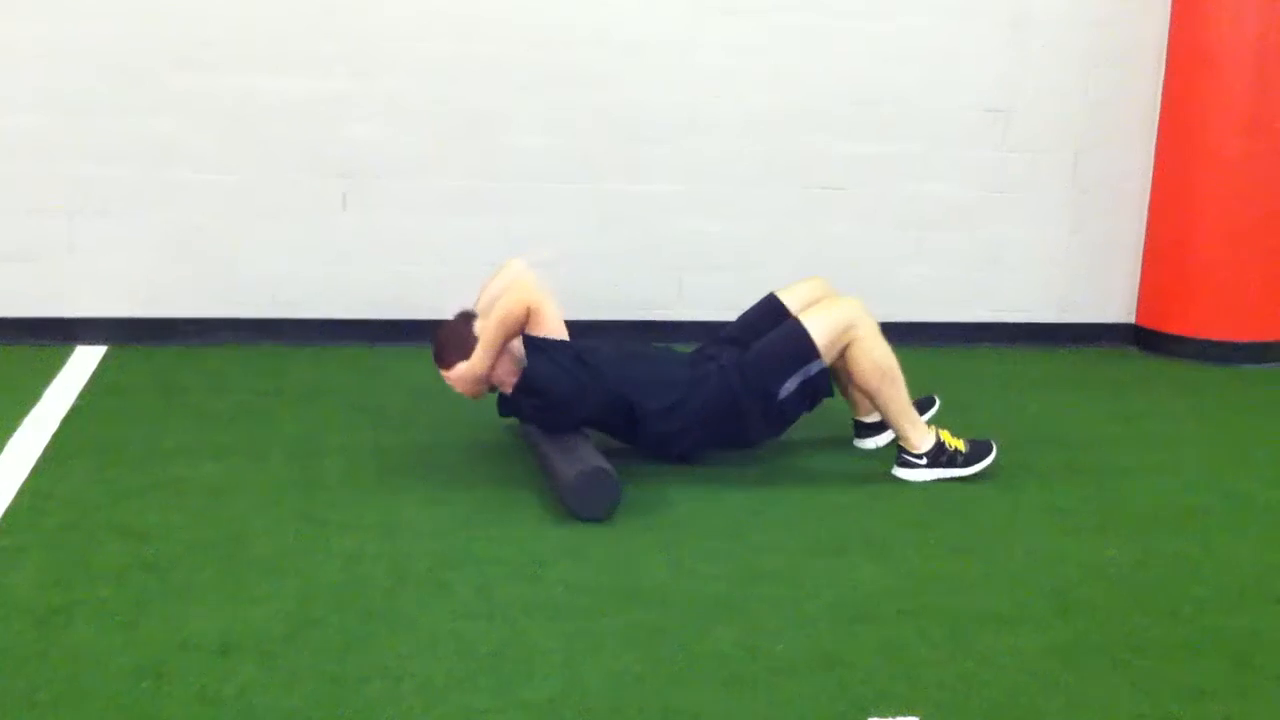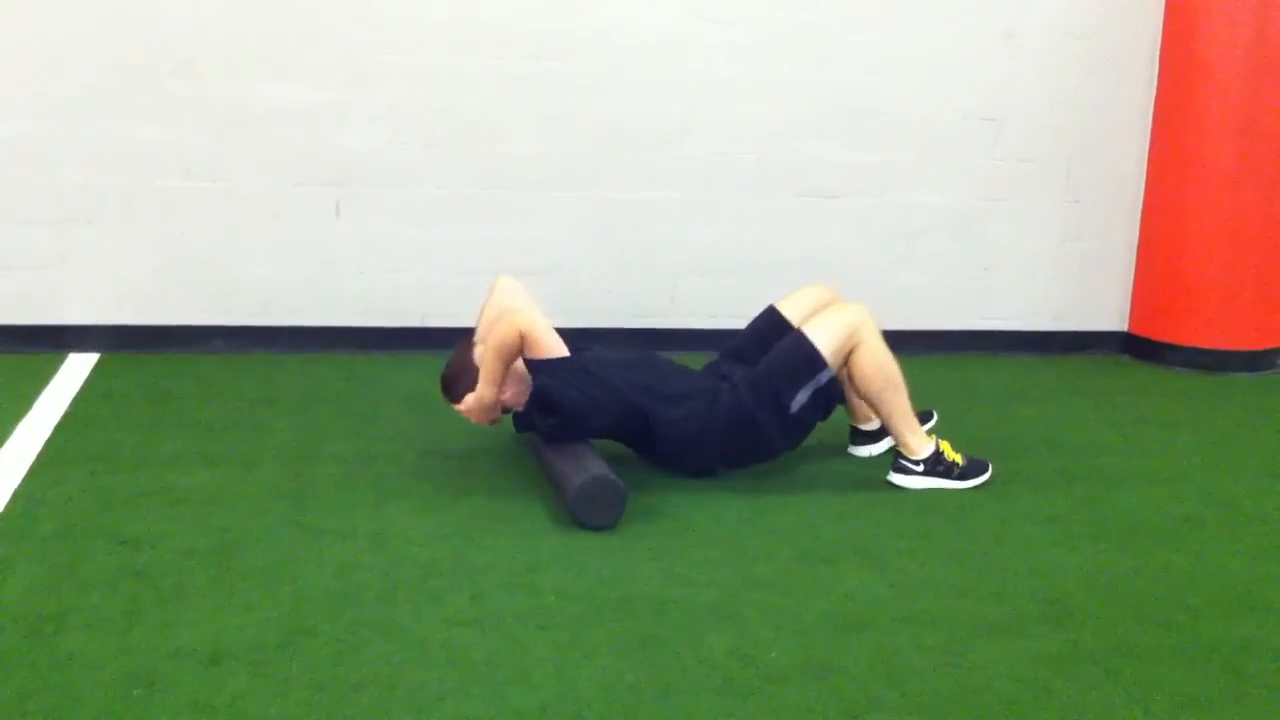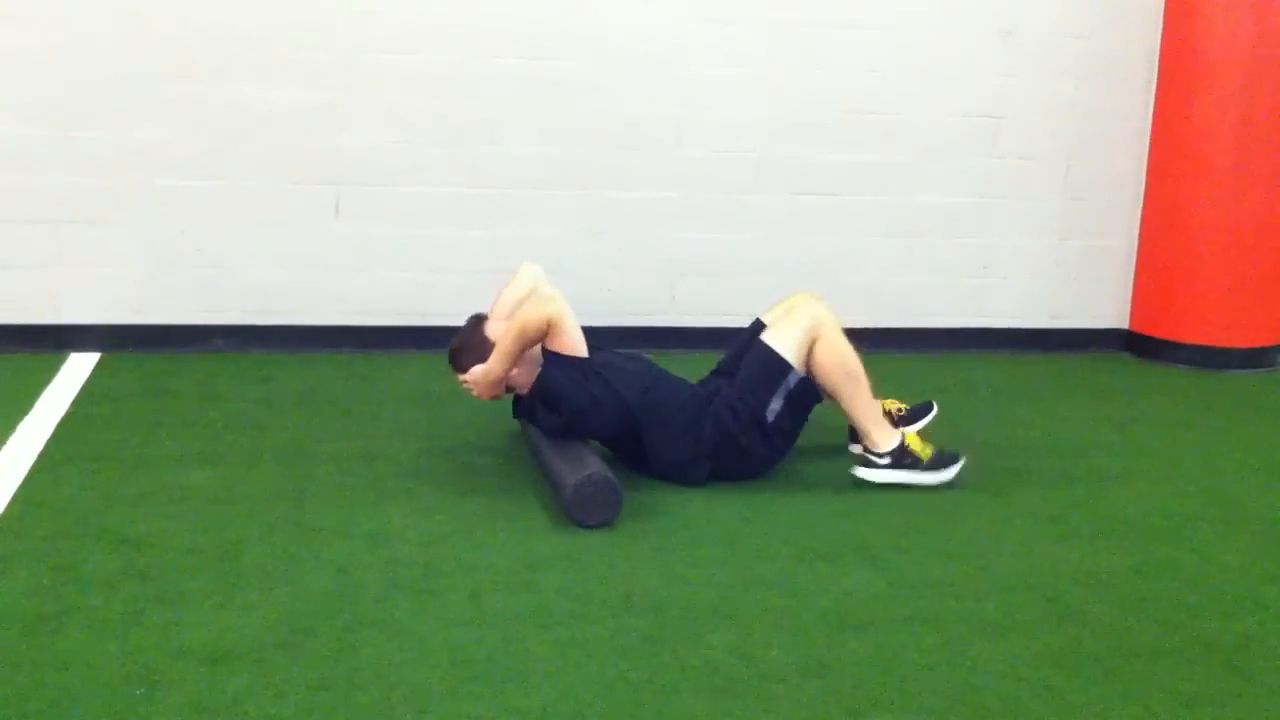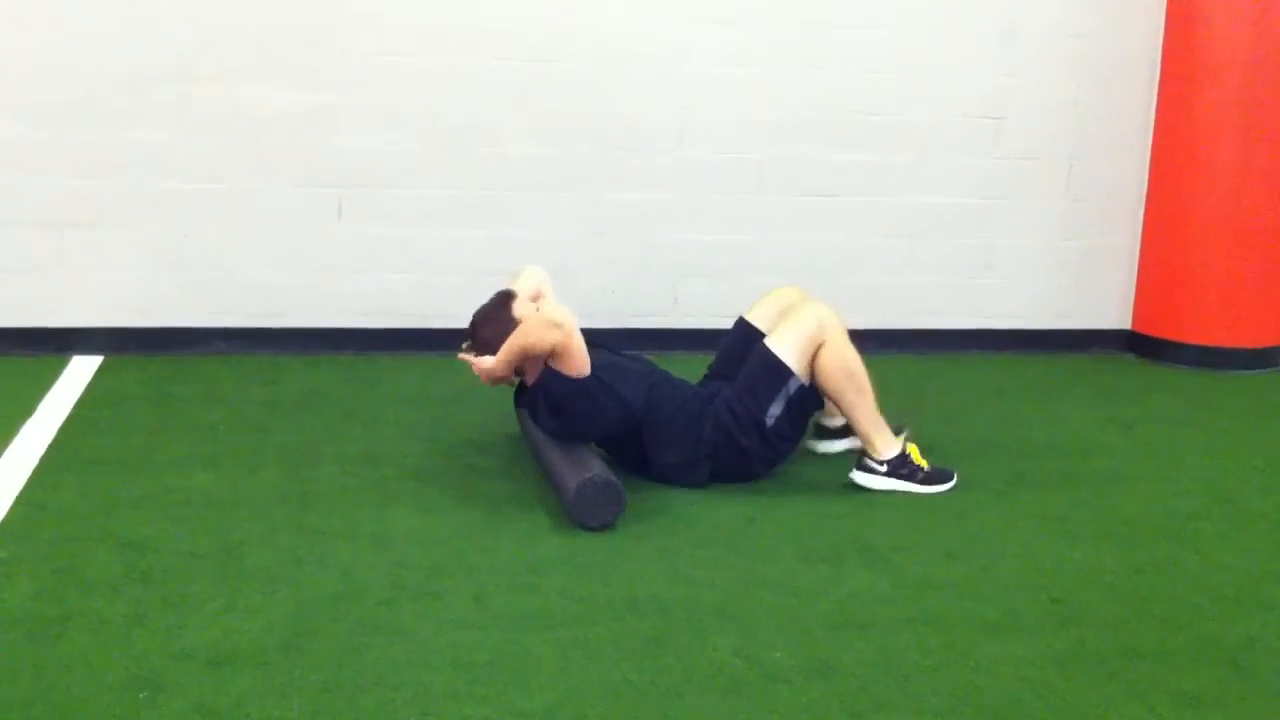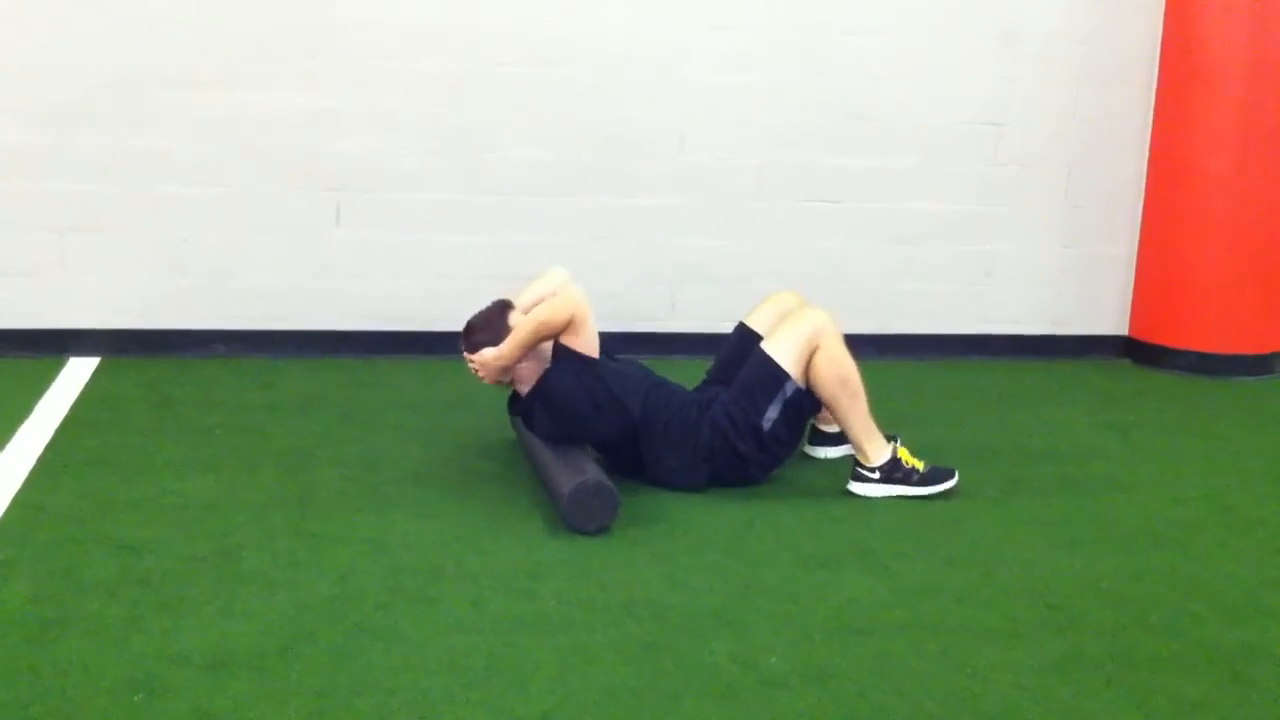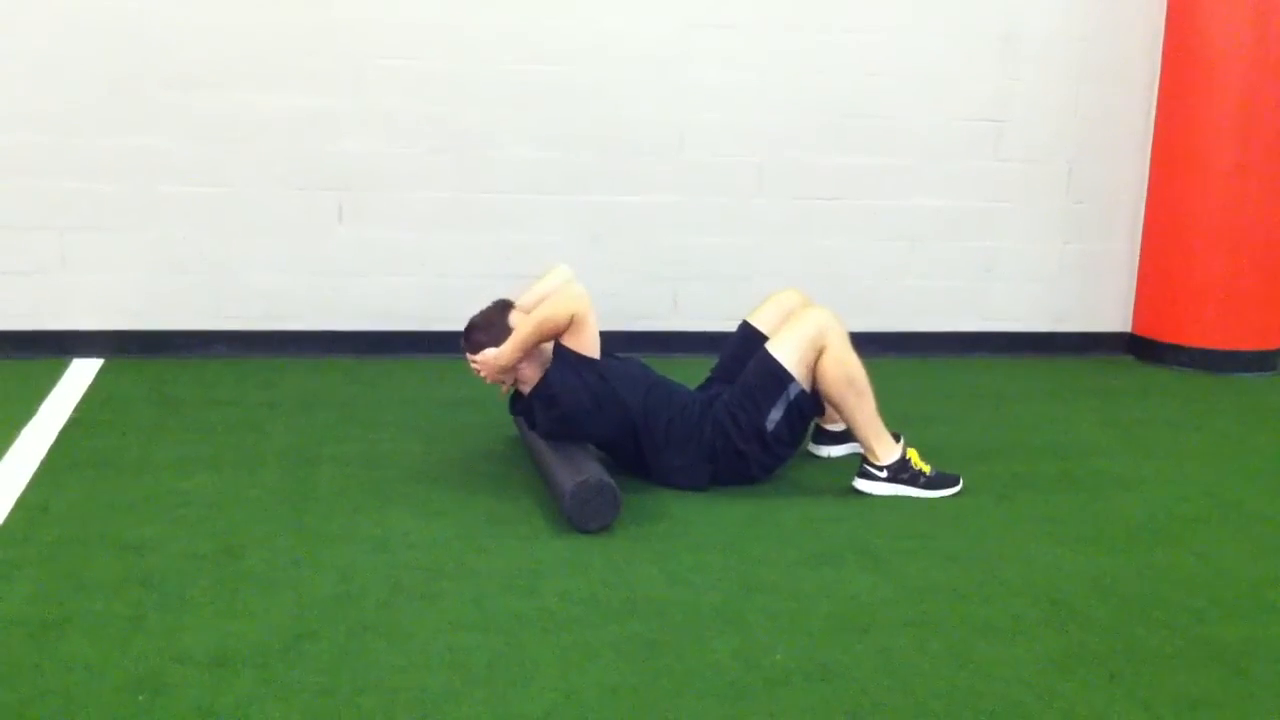
dt=0.4s
person 1, frame 1
left shoulder: (531, 380)
right shoulder: (546, 388)
left elbow: (516, 273)
right elbow: (529, 290)
left wrist: (473, 321)
right wrist: (480, 364)
left hip: (704, 370)
right hip: (724, 402)
left knee: (817, 291)
right knee: (850, 316)
left ankle: (872, 418)
right ankle: (919, 447)
person 1, frame 2
left shoulder: (544, 395)
right shoulder: (556, 402)
left elbow: (507, 289)
right elbow: (516, 318)
left wrist: (474, 355)
right wrist: (483, 394)
left hip: (717, 386)
right hip: (738, 417)
left knee: (821, 298)
right knee: (855, 322)
left ankle: (868, 427)
right ankle: (918, 456)
person 1, frame 3
left shoulder: (542, 390)
right shoulder: (561, 394)
left elbow: (531, 276)
right elbow: (550, 305)
left wrist: (489, 330)
right wrist: (494, 371)
left hip: (706, 403)
right hip: (729, 437)
left knee: (803, 303)
right knee: (814, 319)
left ankle: (867, 419)
right ankle: (884, 450)
person 1, frame 4
left shoulder: (539, 387)
right shoulder: (563, 397)
left elbow: (535, 277)
right elbow: (558, 323)
left wrist: (491, 336)
right wrist: (500, 362)
left hip: (706, 404)
right hip: (727, 441)
left knee: (789, 299)
right knee: (818, 320)
left ankle: (835, 422)
right ankle: (884, 456)
person 1, frame 5
left shoulder: (539, 391)
right shoulder: (562, 397)
left elbow: (558, 279)
right elbow: (572, 302)
left wrist: (500, 321)
right wrist: (503, 356)
left hip: (704, 410)
right hip: (723, 446)
left knee: (787, 304)
right knee: (815, 326)
left ankle: (829, 429)
right ankle: (877, 463)
person 1, frame 6
left shoulder: (541, 390)
right shoulder: (562, 397)
left elbow: (561, 277)
right elbow: (574, 300)
left wrist: (506, 316)
right wrist: (506, 356)
left hip: (708, 408)
right hip: (727, 444)
left knee: (792, 303)
right knee: (820, 326)
left ankle: (834, 428)
right ankle: (886, 463)
